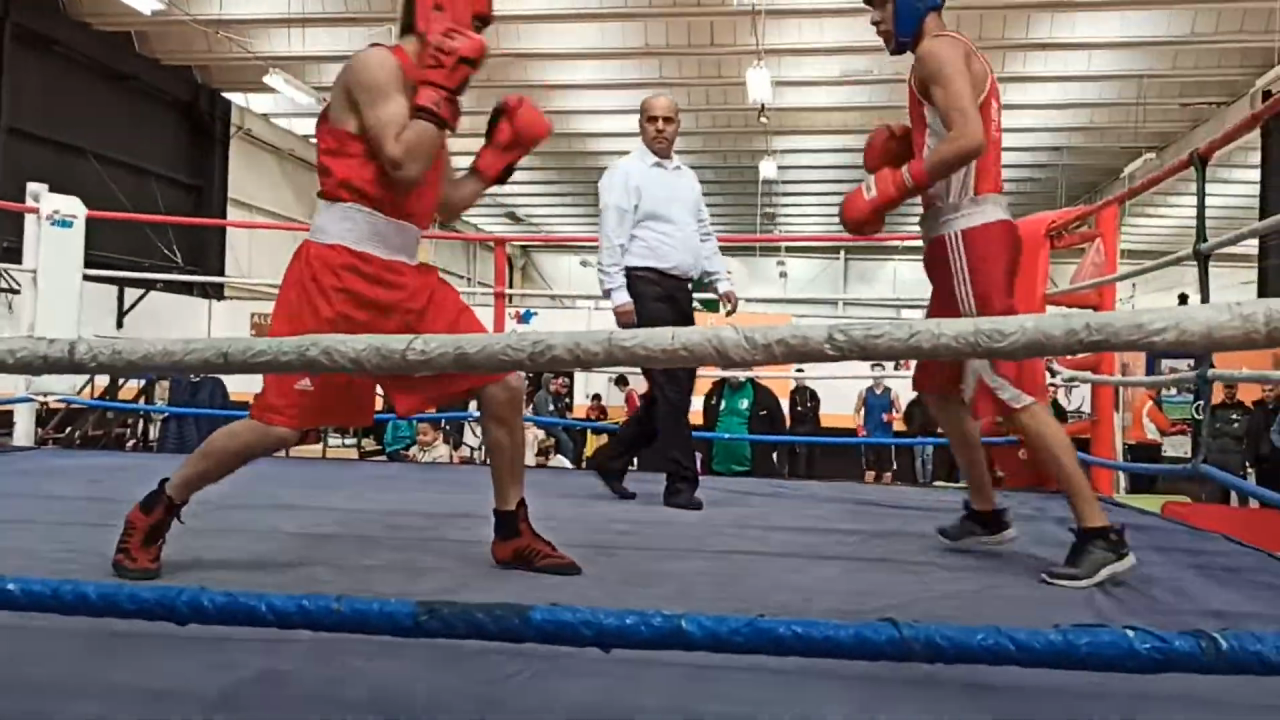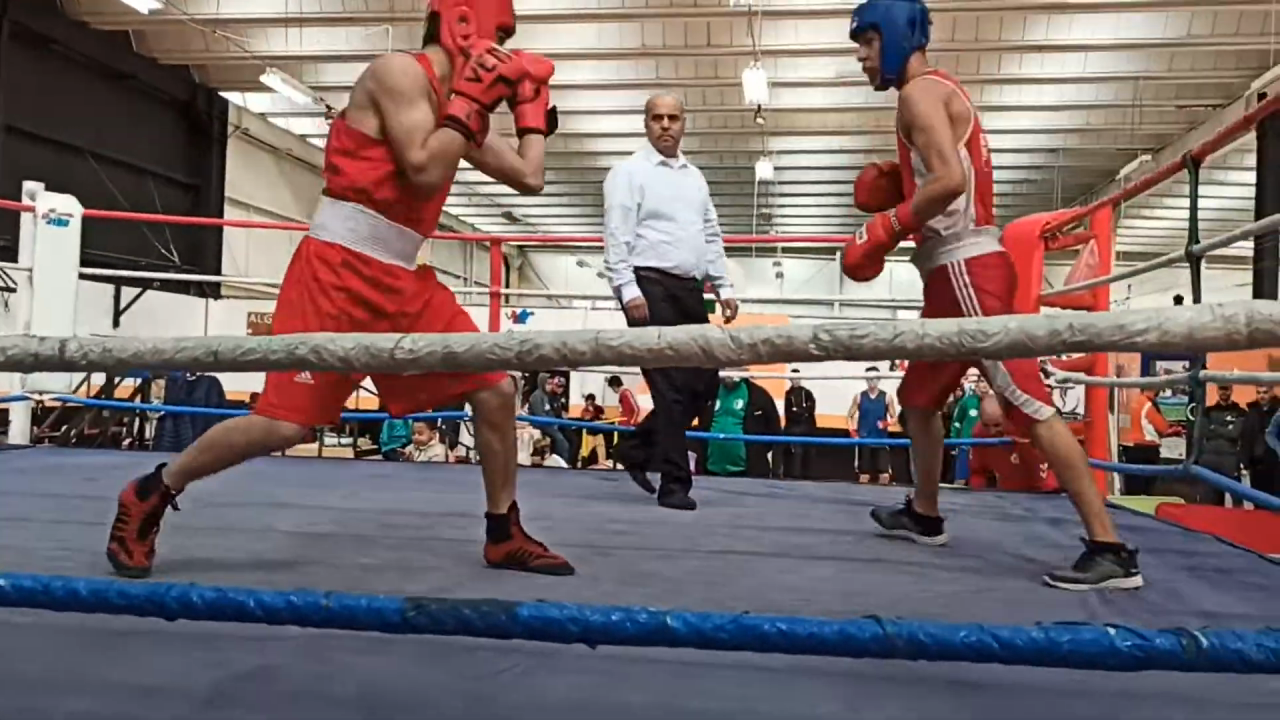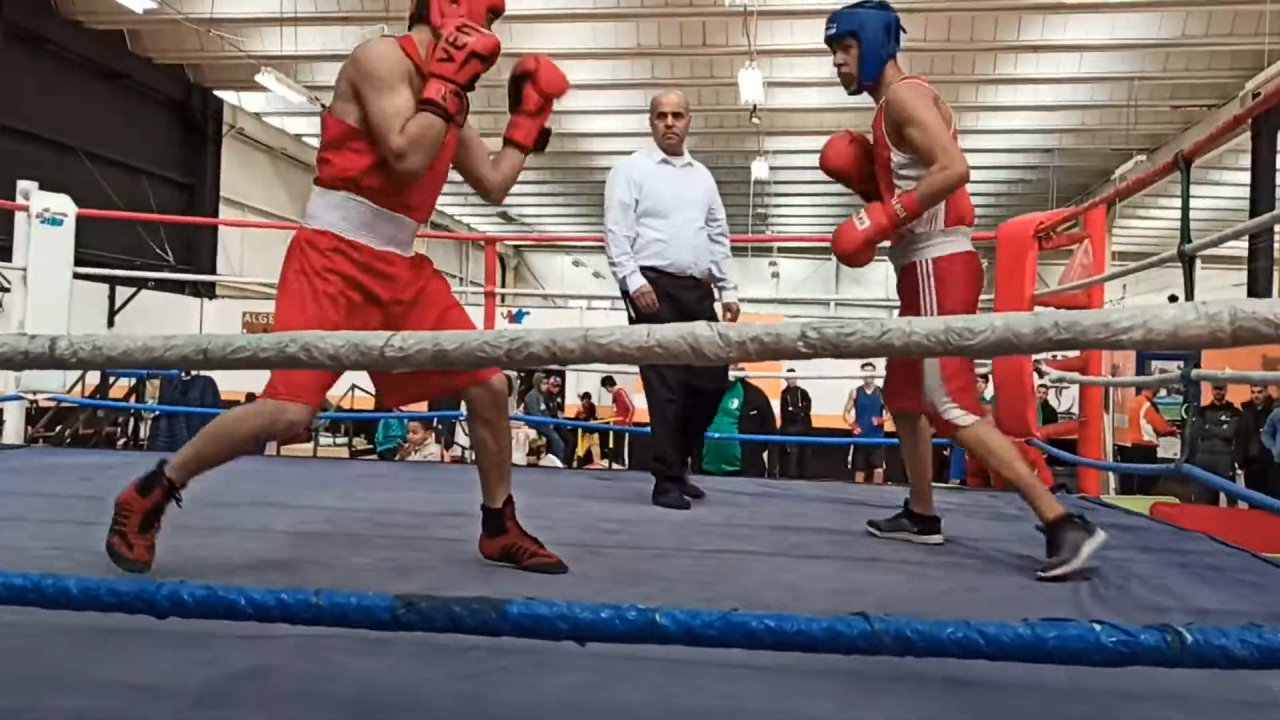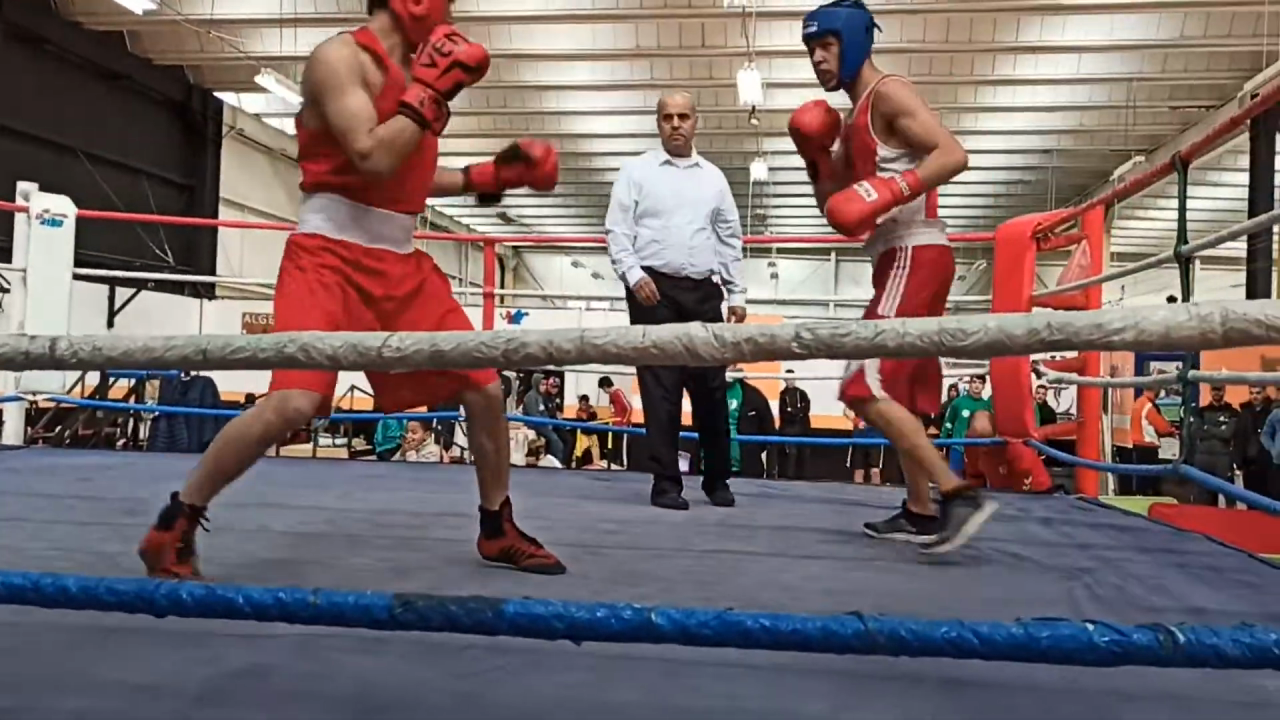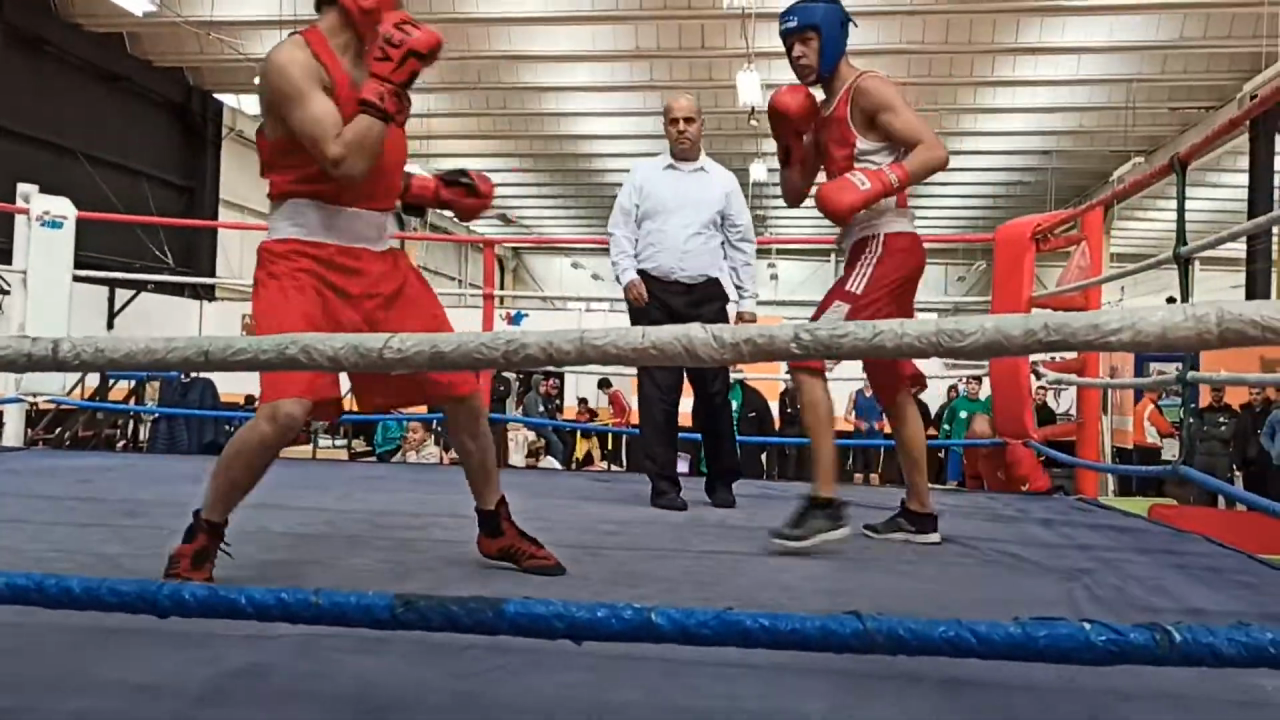
dt=0.1s
person 1, frame 1
left shoulder: (436, 92)
right shoulder: (374, 69)
left elbow: (446, 204)
right elbow: (406, 166)
left wrist: (500, 150)
right wrist: (438, 84)
left hip: (406, 277)
right hip: (339, 267)
left knee: (503, 388)
right knee: (278, 423)
left ankle: (512, 533)
right ankle: (153, 513)
person 1, frame 2
left shoulder: (455, 97)
right shoulder: (397, 73)
left elbow: (530, 179)
right elbow: (423, 172)
left wrist: (531, 101)
right wrist: (470, 99)
left hip: (404, 279)
right hip: (339, 267)
left knee: (496, 392)
right knee: (283, 422)
left ankle: (505, 534)
right ankle: (148, 498)
person 1, frame 3
left shoulder: (445, 84)
right shoulder: (382, 55)
left elbow: (498, 181)
right elbow: (407, 159)
left wrist: (533, 108)
right wrist: (449, 80)
left hip: (403, 267)
right hip: (331, 257)
left knee: (489, 387)
right knee: (288, 408)
left ankle: (501, 529)
right ankle: (150, 497)
person 1, frame 4
left shoulder: (424, 69)
right shoulder: (340, 56)
right elbow: (372, 159)
left wrist: (497, 173)
right wrist: (429, 88)
left hip: (401, 266)
right hip: (329, 257)
left knee: (485, 391)
right knee: (296, 401)
left ankle: (499, 530)
right ankle: (176, 522)
person 1, frame 5
left shoulder: (374, 60)
right shoulder: (292, 59)
right elbow: (343, 163)
left wrist: (432, 189)
right wrist: (386, 78)
left hip: (380, 262)
right hip: (302, 260)
left knee: (464, 392)
right knee: (288, 409)
left ankle: (498, 527)
right ankle: (198, 541)
person 2, frame 1
left shoulder: (938, 50)
right shoulder: (959, 58)
left elbow: (966, 135)
left wrist: (895, 182)
right wrist: (909, 152)
left hip: (972, 242)
right hip: (973, 237)
left knee: (1013, 391)
right knee: (939, 385)
left ankle: (1100, 534)
right ankle: (985, 510)
person 2, frame 2
left shoulder: (920, 92)
right shoulder: (943, 97)
left elbow: (949, 182)
left wrist: (885, 227)
right wrist: (900, 195)
left hip: (965, 266)
right hip: (954, 270)
left knee: (1029, 406)
right knee: (918, 398)
left ankle: (1110, 549)
right ankle: (923, 514)
person 2, frame 3
left shoulder: (911, 99)
right shoulder: (893, 121)
left elbow: (949, 170)
left wrist: (881, 215)
right wrist: (866, 180)
left hip: (942, 269)
right hip: (931, 269)
left knee: (954, 411)
right knee: (904, 398)
left ankle: (1065, 523)
right ankle: (920, 513)
person 2, frame 4
left shoulder: (890, 92)
right shoulder: (855, 116)
left elbow: (952, 155)
right elbow: (834, 207)
left wrist: (888, 191)
right wrist: (818, 157)
left hip: (915, 254)
right hip: (898, 258)
left knee: (866, 388)
right knee: (906, 391)
left ankle: (956, 493)
right ankle: (920, 512)
person 2, frame 5
left shoulder: (869, 88)
right shoulder: (824, 116)
left elbow: (937, 151)
right elbow: (792, 195)
left wrist: (870, 181)
right wrist: (790, 139)
left hip: (888, 248)
right hip: (867, 251)
left knee: (807, 363)
right knee: (893, 385)
left ankle: (824, 502)
right ankle: (918, 512)
person 3, frame 1
left shoulder: (688, 177)
right shoulder: (624, 173)
left elbow: (704, 236)
right elbow: (612, 238)
left wrist: (722, 281)
right wrist: (618, 294)
left hip: (680, 289)
right hip: (645, 289)
left knee: (673, 387)
right knee: (672, 385)
left ankle: (613, 458)
right ankle: (680, 482)
person 3, frame 2
left shoulder: (695, 177)
right shoulder: (629, 172)
left elbow: (710, 237)
right elbow: (617, 236)
left wrist: (724, 287)
right wrist: (627, 289)
left hip: (688, 289)
right hip: (650, 287)
left knee: (702, 383)
right knee: (670, 386)
left ankle: (637, 448)
right ankle: (674, 482)
person 3, frame 3
left shoulder: (702, 176)
right shoulder: (631, 170)
left elbow: (719, 236)
right elbow: (617, 232)
left wrist: (728, 290)
right wrist: (634, 280)
left hip: (698, 289)
right hip: (654, 288)
left knee: (712, 382)
right knee: (666, 387)
left ankle: (676, 459)
right ankle: (668, 481)
person 3, frame 4
left shoulder: (713, 177)
right shoulder: (636, 171)
left elbow: (730, 238)
right elbow: (617, 231)
left wrist: (736, 293)
right wrist: (634, 274)
left hip: (702, 291)
right hip: (654, 289)
left knee: (710, 386)
right knee: (662, 388)
left ankle: (716, 478)
right ankle: (666, 482)
person 3, frame 5
left shoulder: (722, 180)
right shoulder: (642, 175)
left elbow: (742, 243)
right elbow: (621, 232)
left wrist: (747, 298)
right wrist: (627, 275)
left hip: (705, 296)
right hip: (654, 293)
left knee: (714, 389)
right knee: (659, 389)
left ankle: (722, 481)
right ankle: (664, 485)
